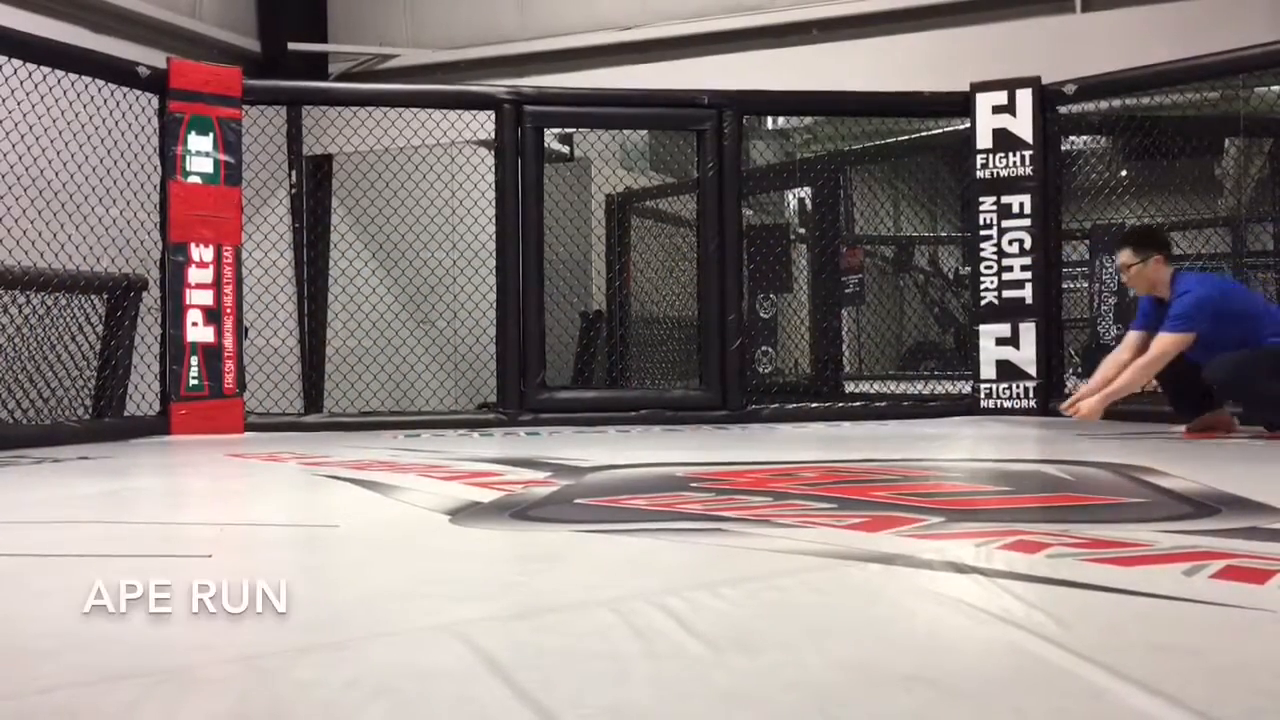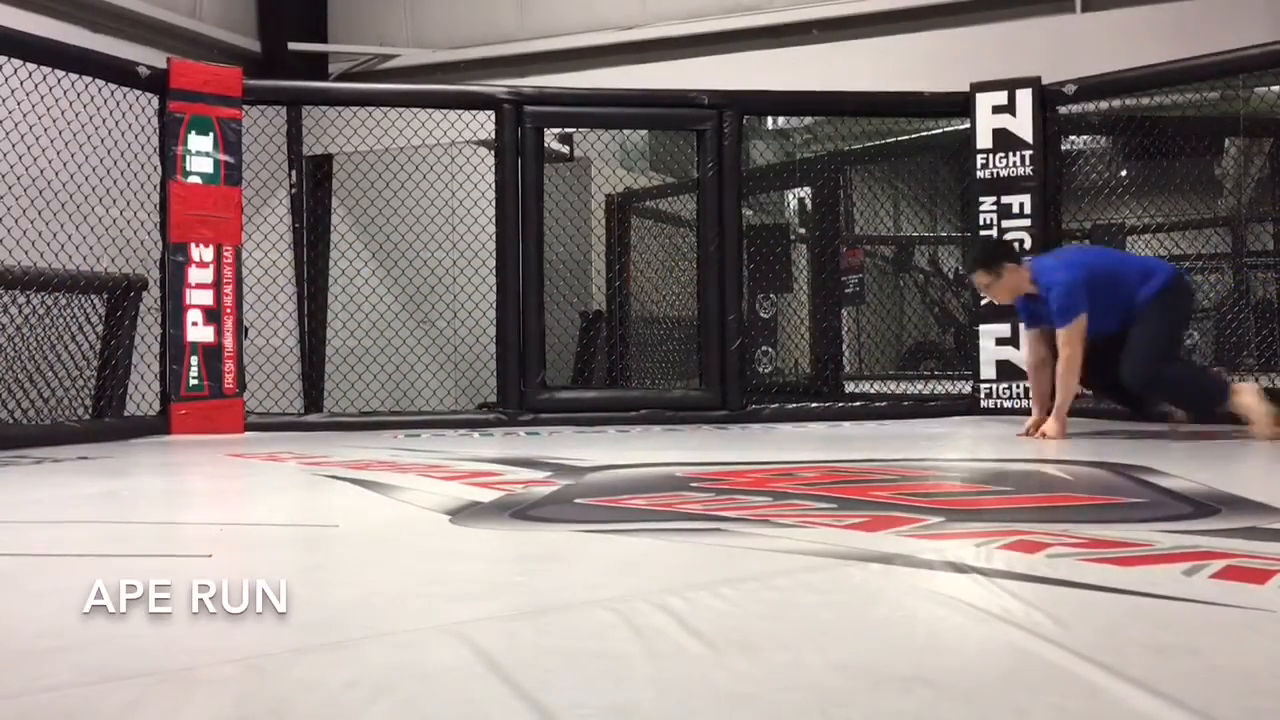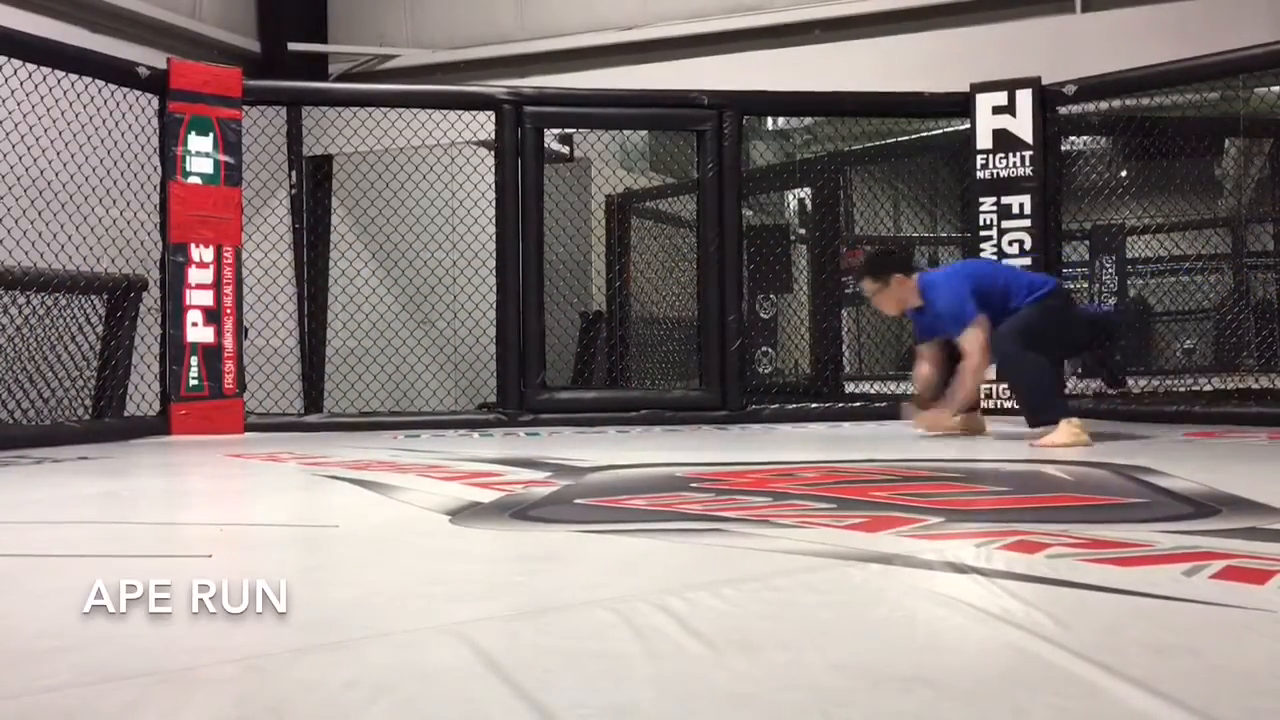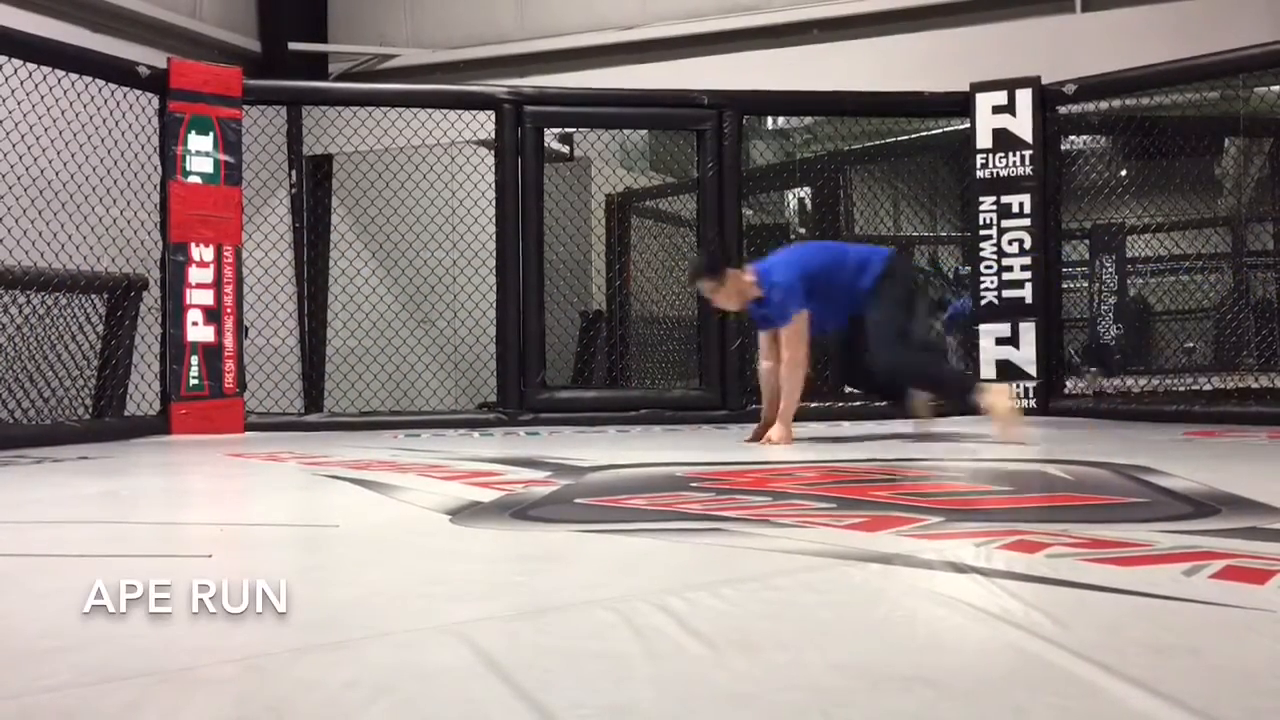
dt=0.4s
person 1, frame 1
left shoulder: (1194, 296)
right shoulder: (1153, 301)
left elbow: (1154, 360)
right elbow: (1124, 354)
left wrist: (1101, 400)
right wrist: (1085, 395)
left knee: (1221, 373)
right ankle: (1213, 415)
person 1, frame 2
left shoulder: (1059, 282)
right shoulder: (1026, 294)
left elbow: (1069, 358)
right elbow: (1037, 359)
left wrist: (1057, 418)
right wrist: (1039, 413)
left hip: (1160, 294)
right hip: (1128, 310)
left knee: (1140, 373)
right knee: (1092, 371)
left ankle: (1236, 395)
person 1, frame 3
left shoulder: (947, 295)
right shoulder: (919, 307)
left elbow: (978, 359)
right elbow: (929, 364)
left wrist: (944, 411)
left hip: (1050, 304)
right hip: (1017, 316)
left knee: (1005, 344)
right knee: (949, 354)
left ankle: (1065, 426)
right ankle: (969, 418)
person 1, frame 4
left shoulder: (783, 283)
right shoulder: (758, 294)
left elbow: (794, 360)
right elbow: (770, 360)
left wrist: (783, 424)
right wrist: (768, 420)
left hip: (885, 279)
right hip: (865, 293)
left knee: (888, 359)
right knee: (853, 367)
left ankle: (983, 395)
right ankle: (916, 399)
